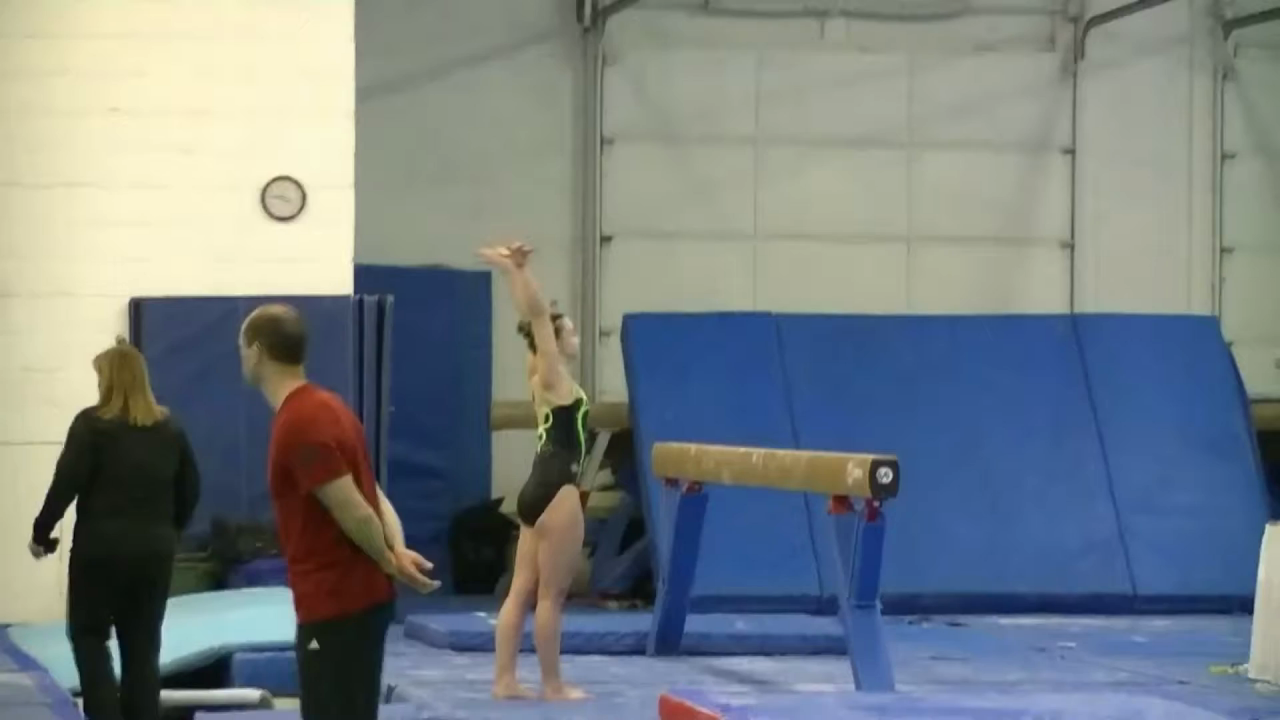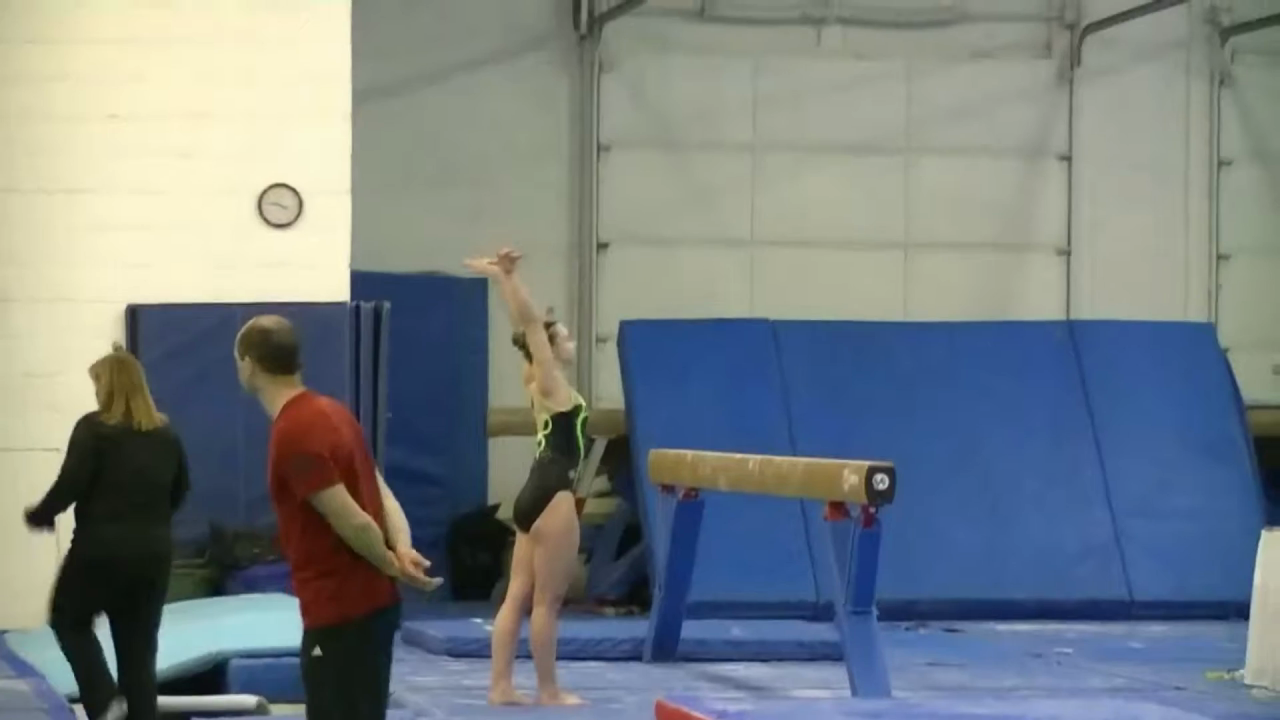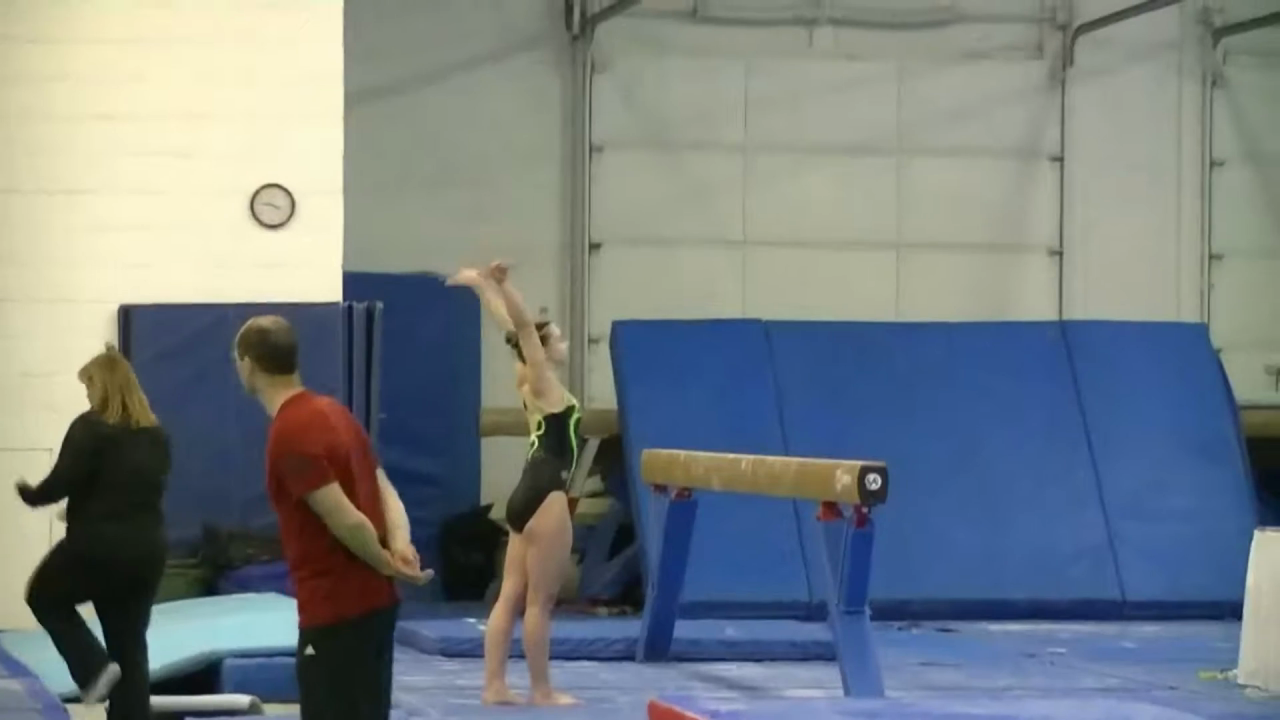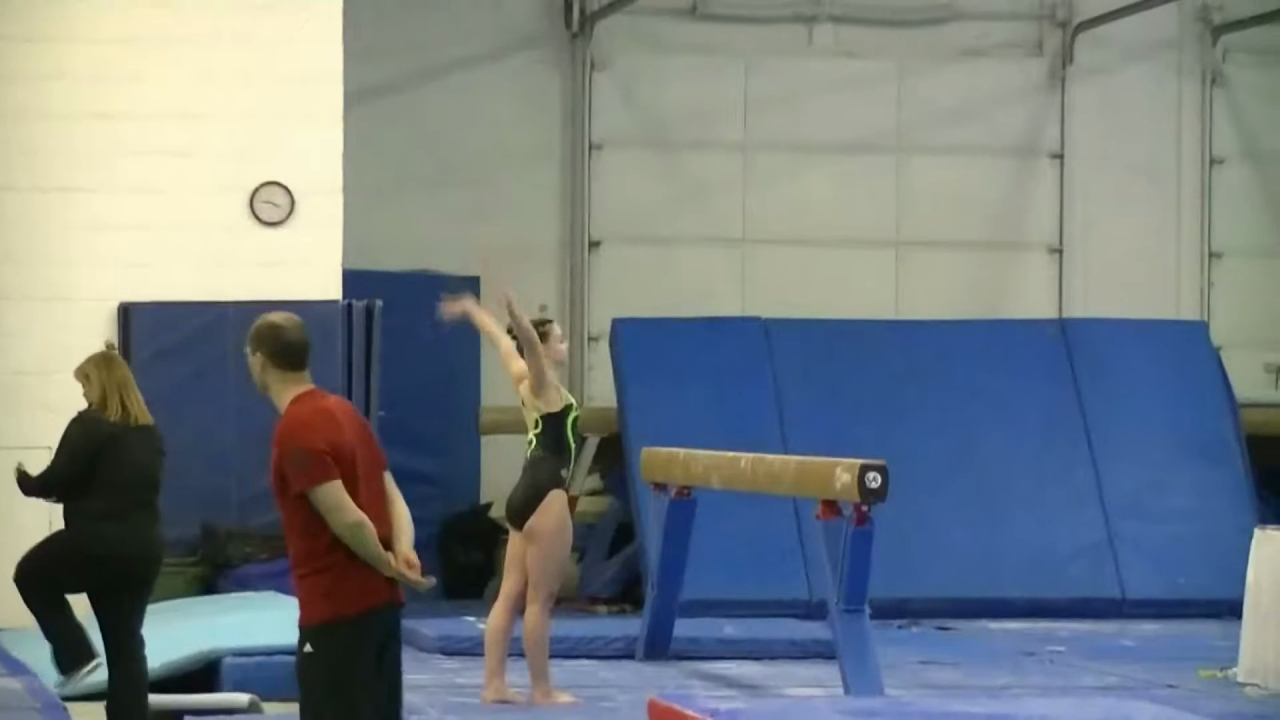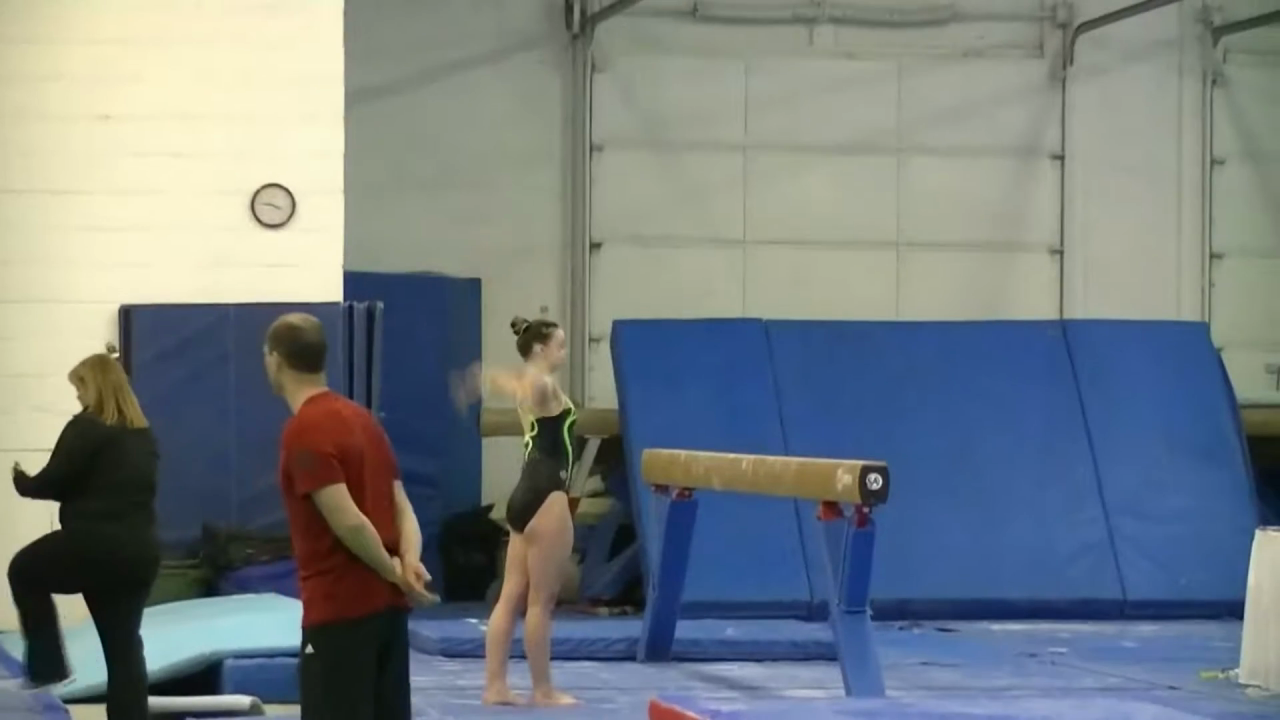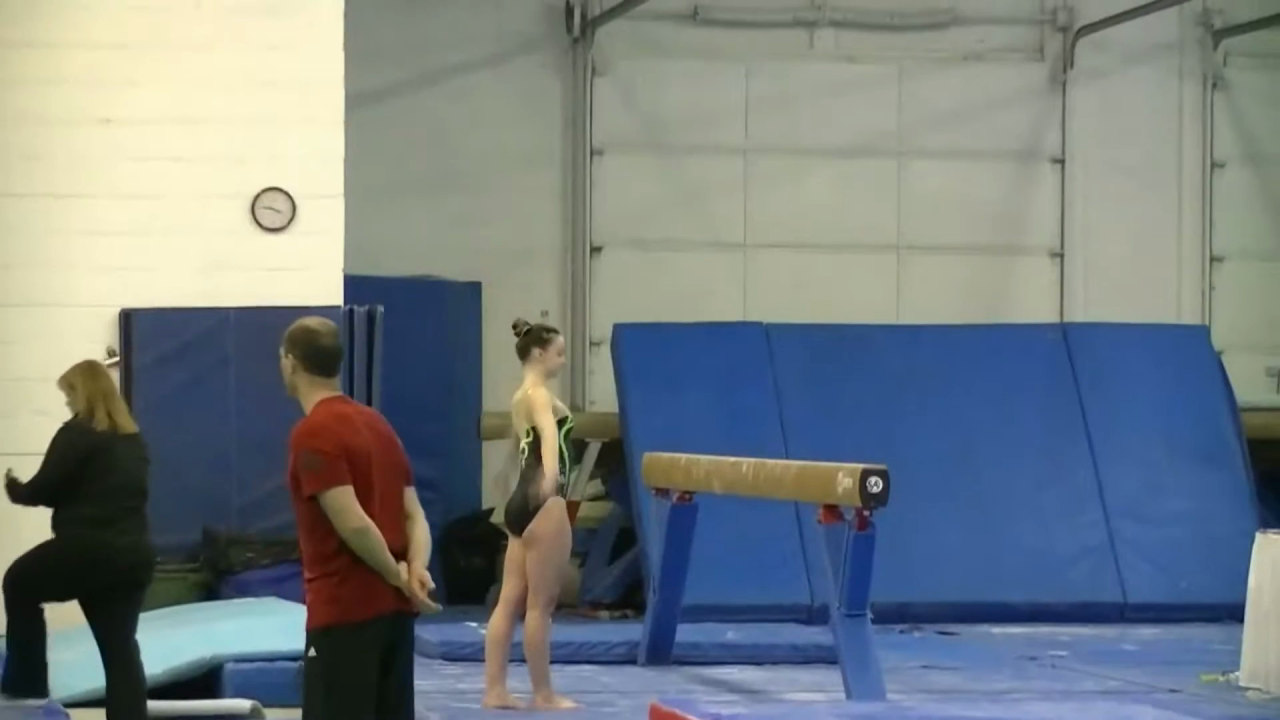
dt=0.1s
person 1, frame 1
left shoulder: (538, 373)
right shoulder: (552, 376)
left elbow: (531, 316)
right elbow: (537, 316)
left wrist: (513, 269)
right wrist: (516, 269)
left hip: (536, 490)
right hip: (557, 493)
left knee: (522, 590)
right knee: (551, 594)
left ankle: (505, 679)
right ankle: (553, 684)
person 1, frame 2
left shoulder: (534, 380)
right shoulder: (550, 383)
left elbow: (523, 324)
right elbow: (530, 323)
left wrist: (503, 276)
right wrist: (505, 277)
left hip: (532, 496)
right hip: (553, 499)
left knee: (518, 596)
right knee: (547, 600)
left ankle: (501, 685)
right ankle: (548, 690)
person 1, frame 3
left shoulder: (531, 381)
right shoulder: (543, 382)
left elbow: (514, 331)
right elbow: (522, 332)
left wrist: (484, 283)
right wrist: (497, 284)
left hip: (525, 496)
right hip: (545, 500)
left knee: (511, 595)
right knee: (540, 599)
left ankle: (494, 684)
right ankle: (541, 688)
person 1, frame 4
left shoulder: (525, 379)
right shoulder: (542, 382)
left elbow: (507, 345)
right elbow: (526, 345)
left wrist: (473, 311)
right wrist: (518, 317)
left hip: (526, 495)
right hip: (546, 498)
left knee: (511, 594)
right knee: (540, 598)
left ankle: (494, 684)
right ankle: (541, 688)
person 1, frame 5
left shoulder: (528, 386)
right shoulder: (543, 388)
left elbow: (505, 381)
right elbow: (533, 383)
left wrist: (481, 383)
right wrist: (513, 382)
left hip: (524, 498)
right hip: (545, 499)
left knee: (512, 596)
right knee: (542, 600)
left ankle: (495, 686)
right ankle: (543, 690)
person 1, frame 6
left shoulder: (523, 397)
right shoulder: (538, 396)
right elbow: (547, 435)
right wrist: (550, 473)
left hip: (522, 503)
right hip: (543, 507)
left knee: (510, 599)
right knee: (540, 604)
left ankle: (495, 689)
right ankle: (544, 693)
person 2, frame 1
left shoulder: (298, 425)
right shoulder: (327, 406)
left elbow: (355, 512)
right elbow: (372, 494)
left wrist: (389, 561)
right wrist: (397, 552)
left hip: (336, 602)
right hip: (363, 595)
person 2, frame 2
left shoulder: (293, 434)
right shoulder: (330, 412)
left elbow: (350, 520)
right elbow: (381, 494)
left wrist: (391, 565)
right wrist: (402, 552)
left hip: (340, 608)
right hip: (369, 601)
person 2, frame 3
left shoulder: (291, 434)
right shoulder: (334, 412)
left elbow: (345, 519)
right elbow: (386, 493)
left wrist: (385, 563)
right wrist: (400, 548)
left hip: (337, 609)
right hip: (376, 600)
person 2, frame 4
left shoulder: (295, 430)
right shoulder: (345, 412)
left elbow: (345, 518)
right elbow: (392, 498)
left wrist: (387, 565)
right wrist: (403, 552)
left hip: (336, 607)
right hip: (379, 600)
person 2, frame 5
left shoulder: (304, 431)
right shoulder: (362, 419)
left elbow: (347, 521)
right elbow: (401, 506)
left wrist: (391, 571)
right wrist: (408, 563)
left hip: (340, 609)
right hip: (389, 605)
person 2, frame 6
left shoulder: (312, 433)
right shoulder: (377, 424)
left elbow: (353, 524)
right elbow: (413, 513)
left wrist: (397, 576)
right wrist: (416, 570)
left hip: (344, 612)
right hip: (395, 609)
person 3, frame 1
left shoulder: (92, 424)
right shoulder: (170, 430)
left elbow: (66, 484)
right elbow: (190, 490)
left wrist: (41, 531)
right wrist: (168, 531)
left hip: (101, 546)
right hip: (155, 548)
left knee: (88, 636)
right knee: (143, 646)
person 3, frame 2
left shoulder: (93, 429)
right shoulder: (166, 435)
left elbow: (69, 487)
right elbow: (178, 491)
left wrist: (38, 515)
left hip: (101, 550)
right hip: (153, 552)
left knee: (70, 623)
right knee: (139, 650)
person 3, frame 3
left shoulder: (90, 427)
right shoulder: (156, 434)
left elbow: (62, 483)
left wrist: (30, 493)
left hip: (96, 546)
right hip: (147, 550)
left knee: (45, 595)
right knee: (130, 646)
left ankle: (94, 668)
person 3, frame 4
left shoulder: (89, 425)
right shoulder: (149, 432)
left elbow: (58, 479)
left wrist: (26, 481)
right wrist: (70, 495)
left hip: (94, 544)
right hip: (144, 548)
left knee: (30, 576)
right knee: (126, 643)
left ankle: (77, 658)
person 3, frame 5
left shoulder: (86, 427)
right shoulder: (144, 434)
left elbow: (53, 481)
left wrist: (22, 481)
left hip: (91, 544)
right hip: (141, 549)
left knee: (23, 573)
right knee: (125, 644)
left ankle: (49, 669)
person 3, frame 6
left shoulder: (77, 433)
right shoulder: (134, 439)
left elbow: (44, 488)
left hip: (86, 550)
right hip: (135, 554)
right knee: (121, 648)
